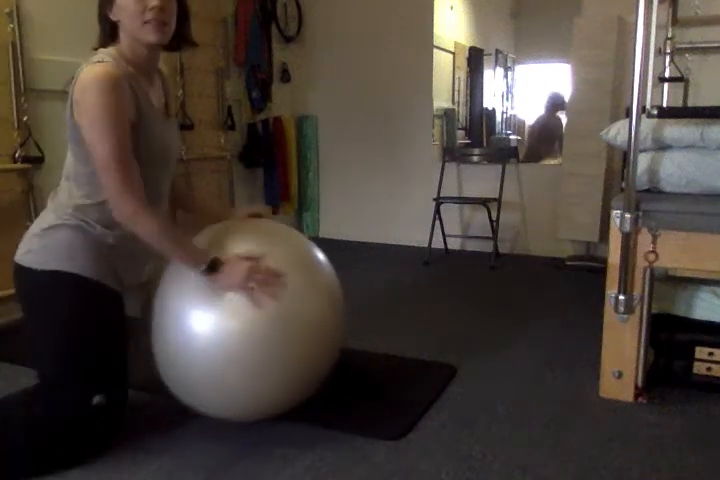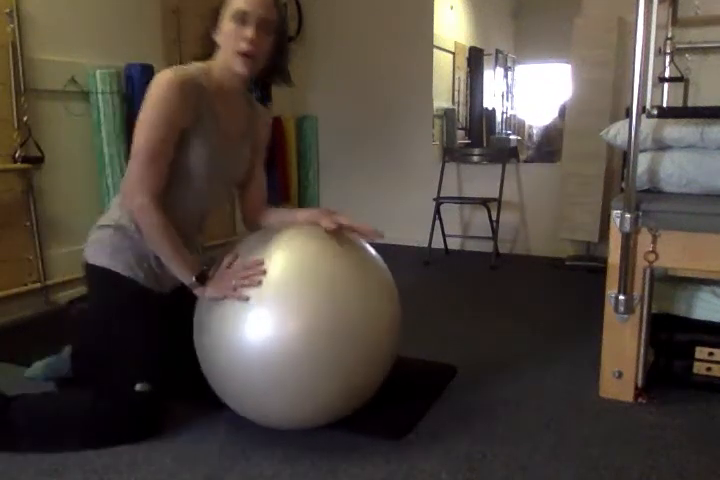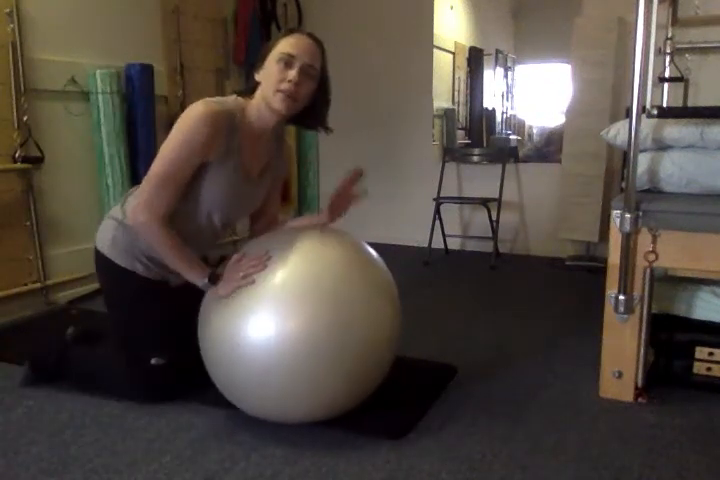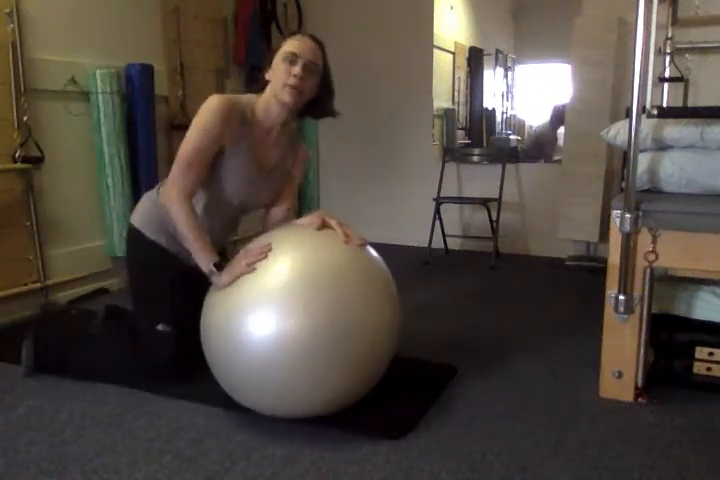
dt=1s
person 1, frame 1
left shoulder: (154, 80)
right shoulder: (103, 78)
right elbow: (127, 206)
left wrist: (218, 220)
right wrist: (213, 269)
left hip: (96, 265)
right hip: (65, 264)
left knee: (104, 399)
right knee: (81, 427)
person 1, frame 2
left shoulder: (257, 118)
right shoulder: (176, 87)
left elbow: (254, 212)
right elbow: (140, 199)
left wrist: (311, 215)
right wrist: (200, 280)
left hip: (171, 267)
right hip: (125, 261)
left knee: (201, 381)
right knee: (135, 414)
left ankle: (88, 360)
person 1, frame 3
left shoulder: (279, 152)
right shoulder: (210, 118)
left elbow: (262, 232)
right elbow: (144, 215)
left wrist: (319, 218)
right wrist: (211, 281)
left hip: (184, 260)
right hip: (132, 255)
left knee: (203, 360)
right knee: (161, 381)
left ankle: (91, 337)
right ankle: (56, 357)
person 1, frame 4
left shoulder: (296, 152)
right shoulder: (224, 110)
left elbow: (274, 225)
right elbow: (175, 195)
left wrist: (310, 222)
right wrist: (218, 269)
left hip: (208, 247)
right hip: (160, 236)
left knee: (206, 344)
right knee: (167, 362)
left ankle: (112, 323)
right ankle: (52, 349)
